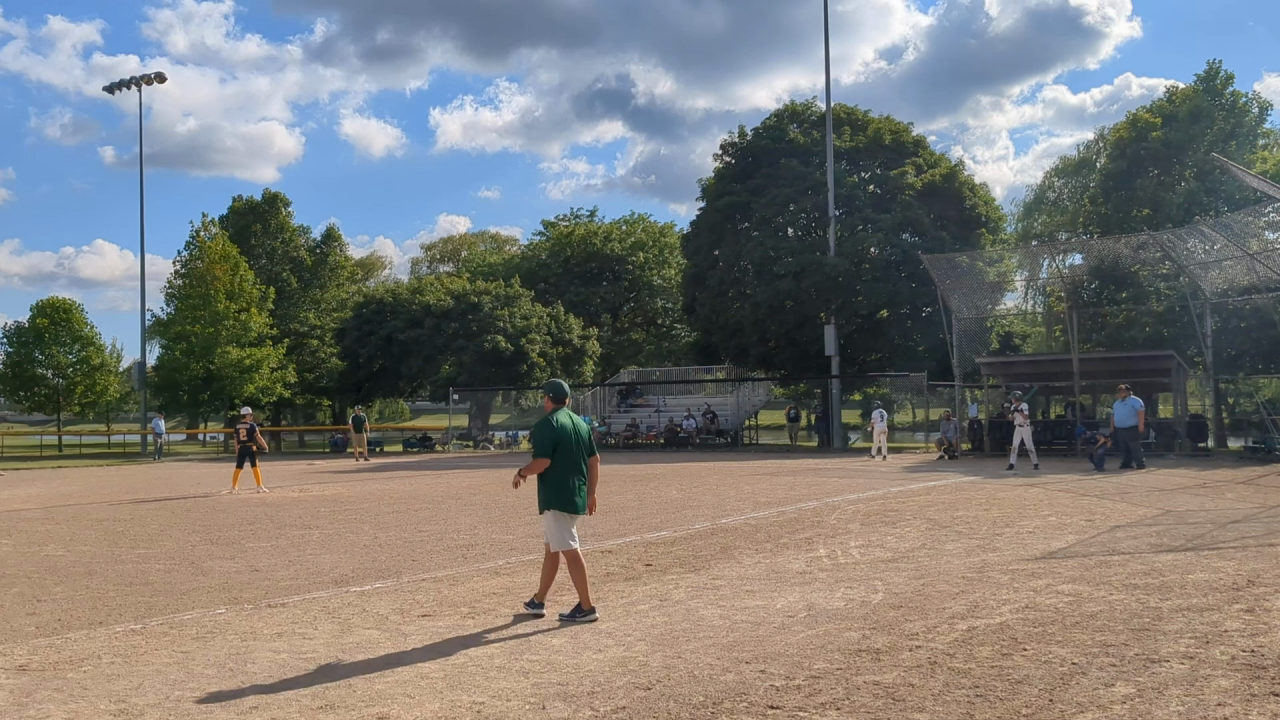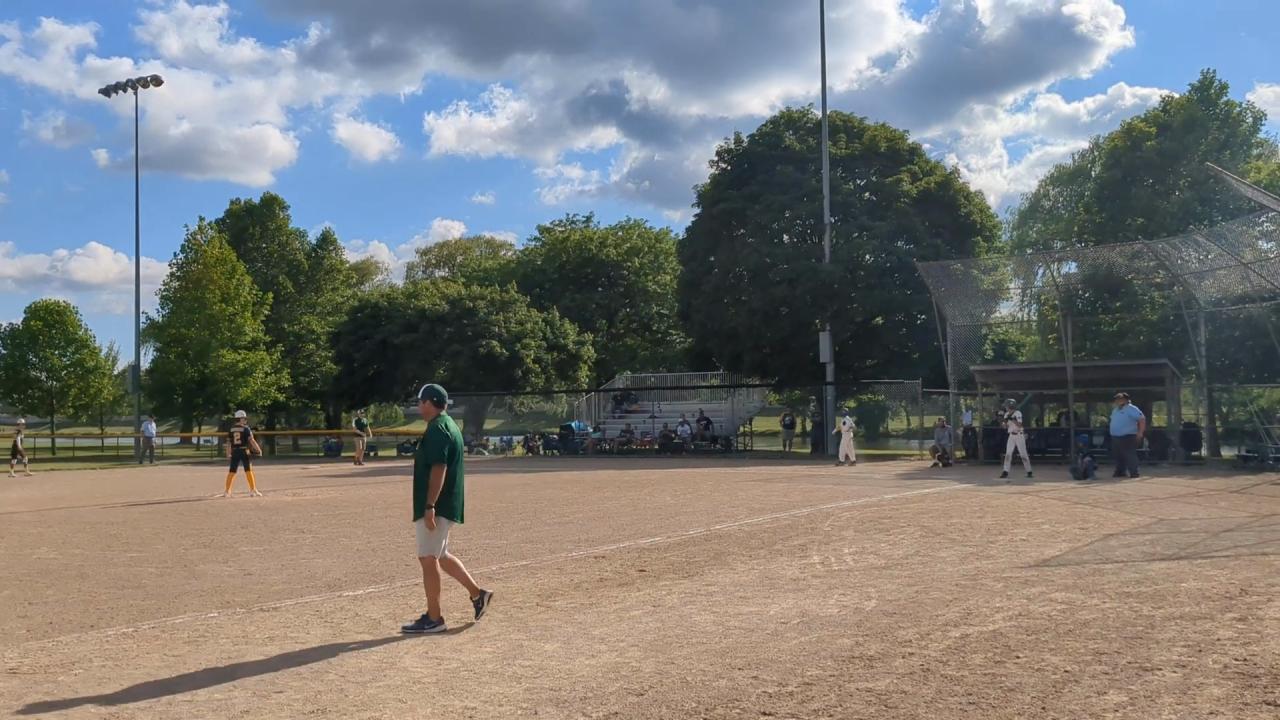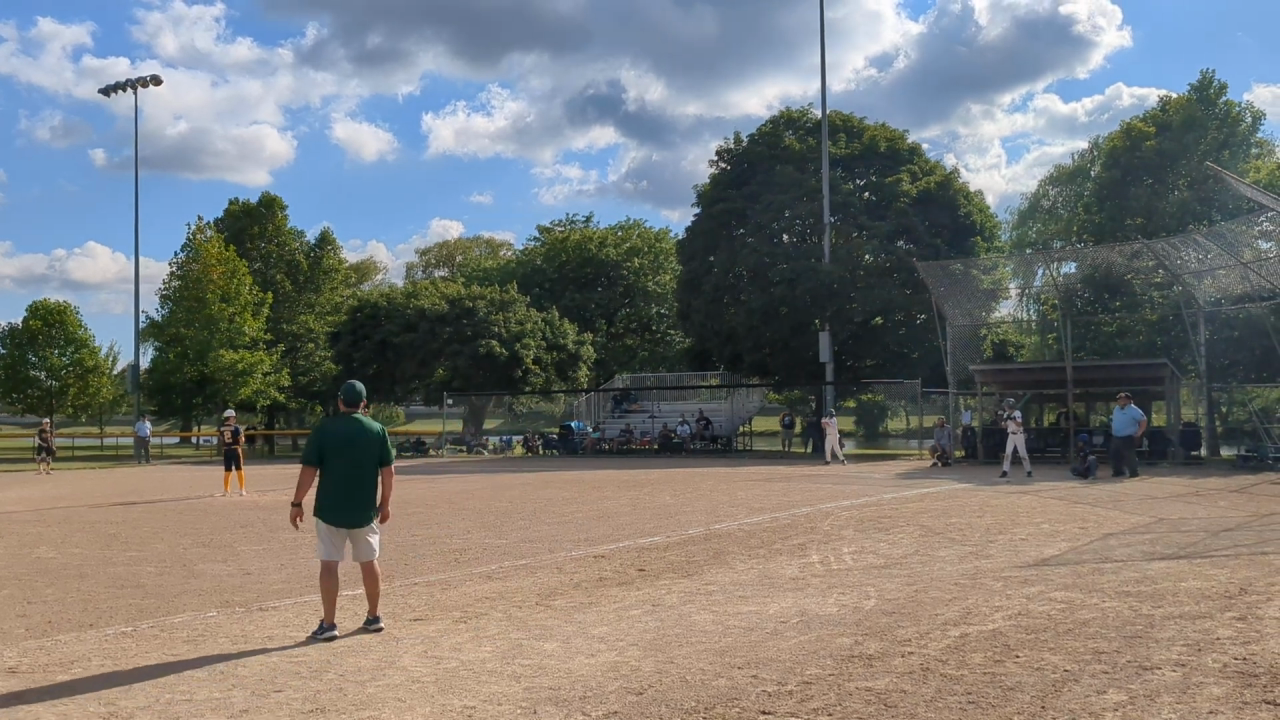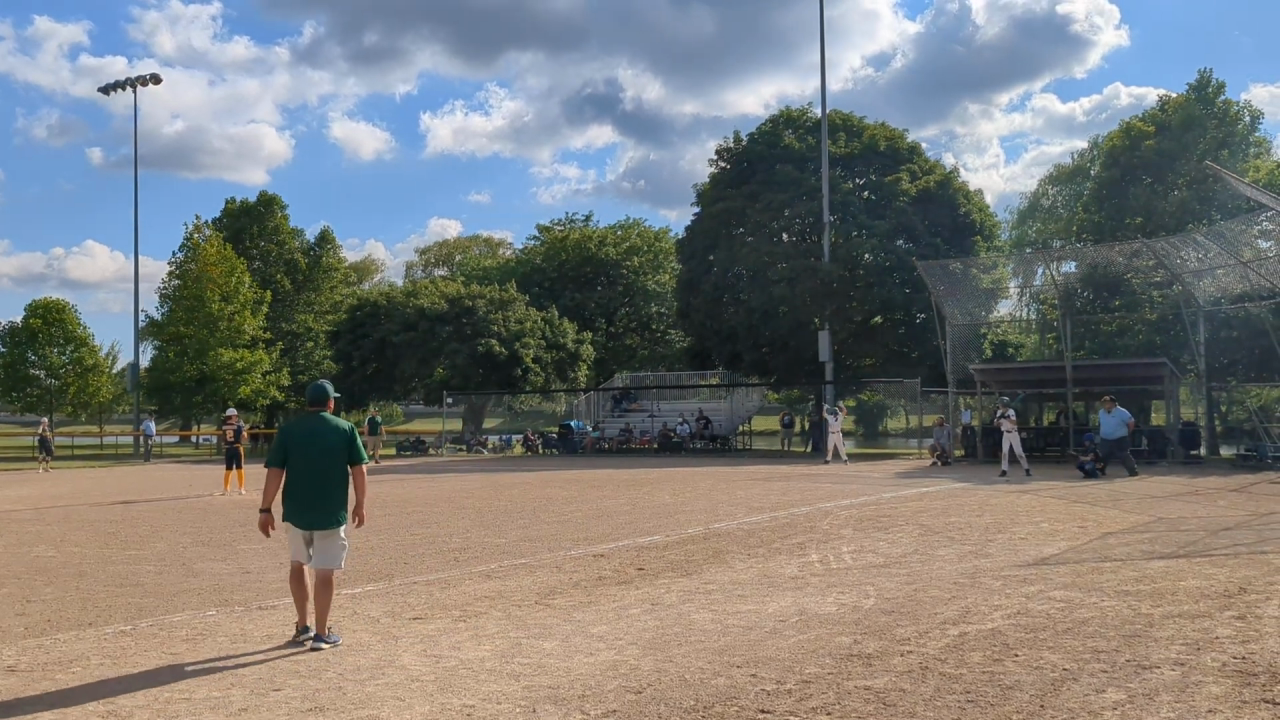
dt=1s
person 1, frame 1
left shoulder: (546, 424)
right shoulder: (580, 423)
left elbow: (542, 462)
right elbow: (594, 460)
left wrist: (521, 473)
right wrist: (591, 492)
left hip: (556, 498)
right hip: (576, 496)
left knee: (570, 551)
right knee: (551, 549)
left ankle: (586, 607)
right ankle: (538, 601)
person 1, frame 2
left shoulder: (437, 428)
right shoulder: (449, 426)
left elbow: (438, 469)
left wrist: (429, 505)
left hip: (436, 505)
right hip: (447, 505)
left knee: (428, 559)
right knee: (440, 556)
left ankle: (434, 619)
right ankle: (477, 593)
person 1, frame 3
left shoulder: (324, 429)
right shoulder: (377, 429)
left elbow: (309, 470)
right elbow: (388, 470)
left wrist: (296, 503)
right wrist: (384, 503)
left hip: (330, 510)
right hip: (365, 510)
left knee: (329, 564)
right knee: (369, 562)
left ankle: (328, 624)
right ankle: (374, 617)
person 1, frame 4
left shoulder: (288, 430)
right shoulder: (345, 429)
left elbow: (275, 472)
right elbow: (359, 470)
left wrist: (265, 510)
right wrist: (359, 504)
left hip: (296, 512)
right hip: (332, 513)
left knee: (298, 566)
right knee: (325, 572)
left ankle: (303, 626)
right ankle: (321, 633)
